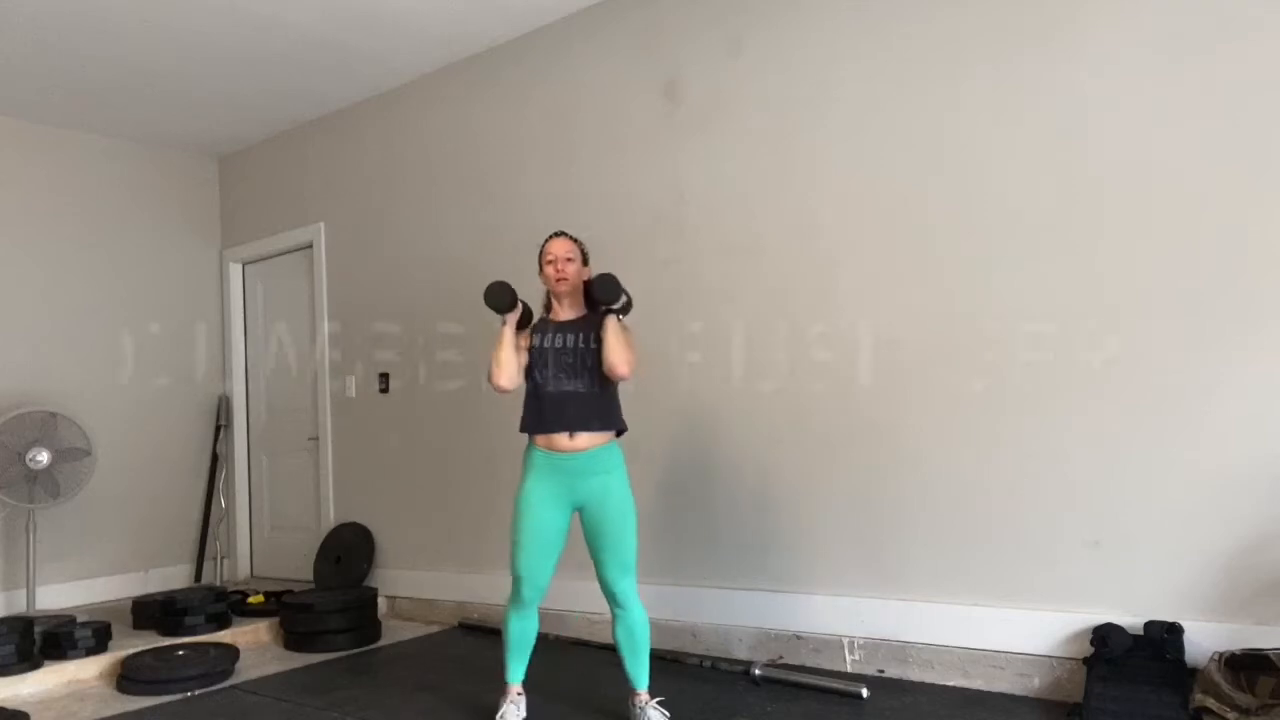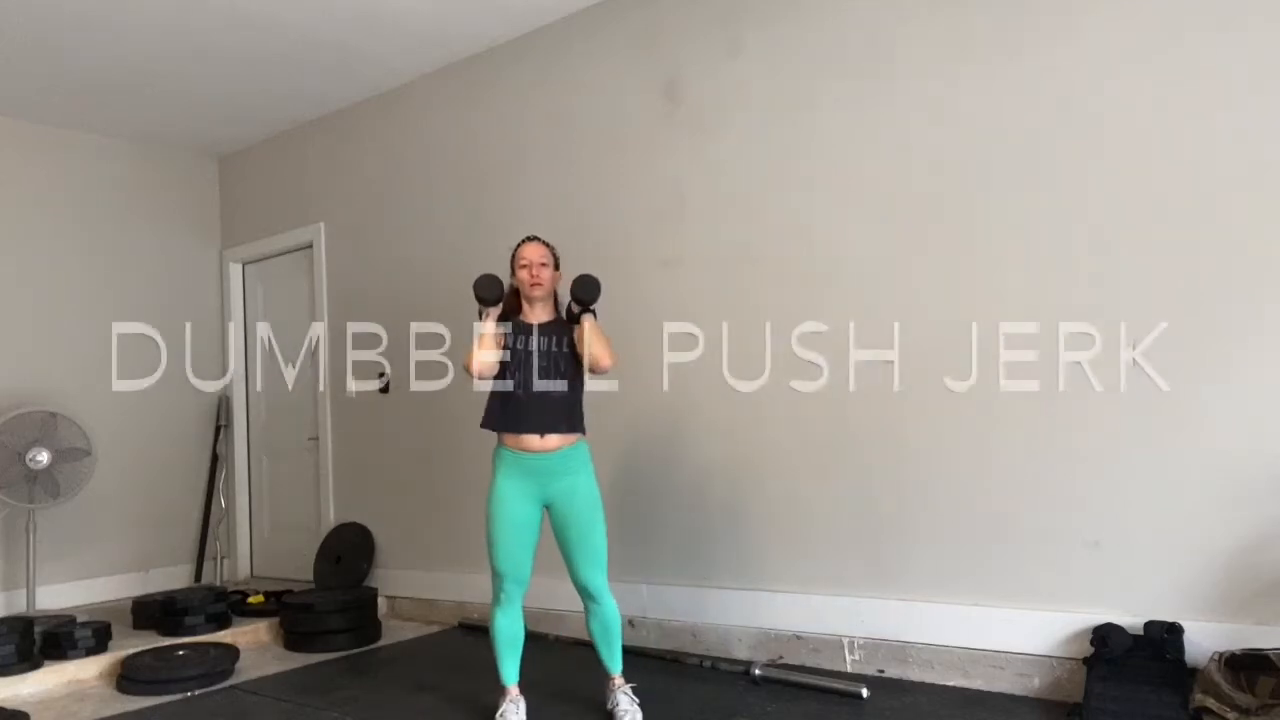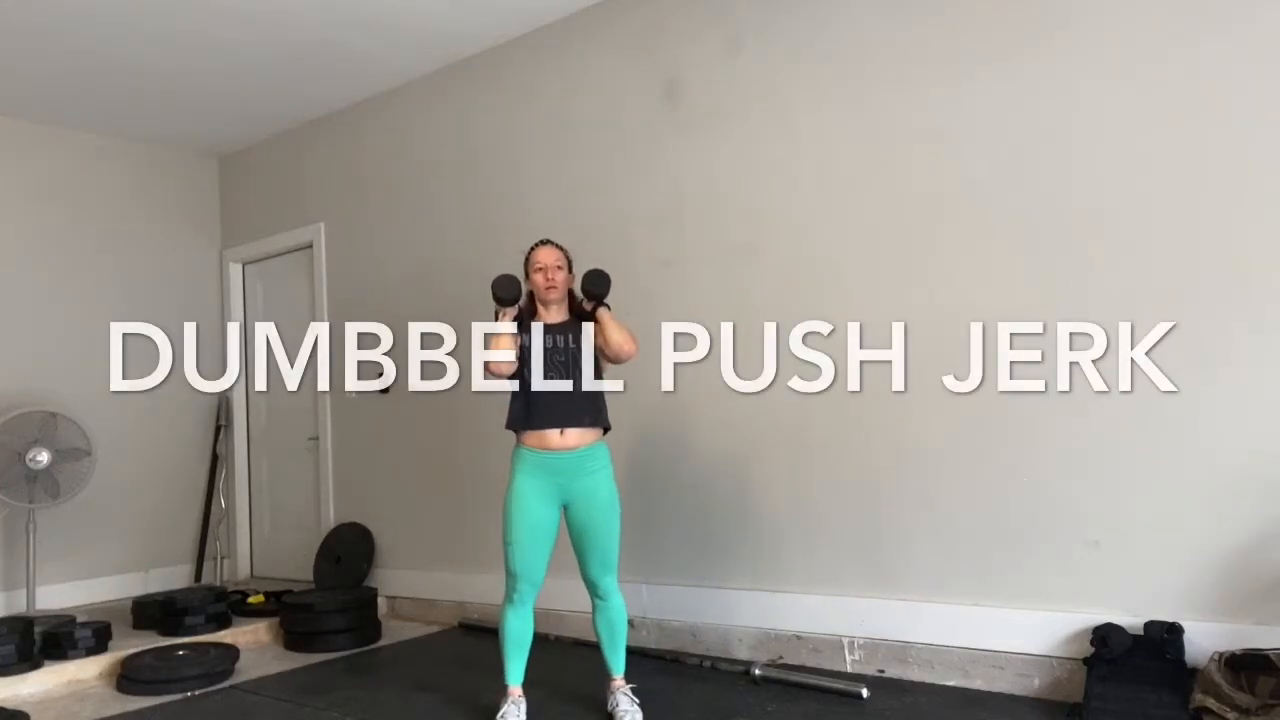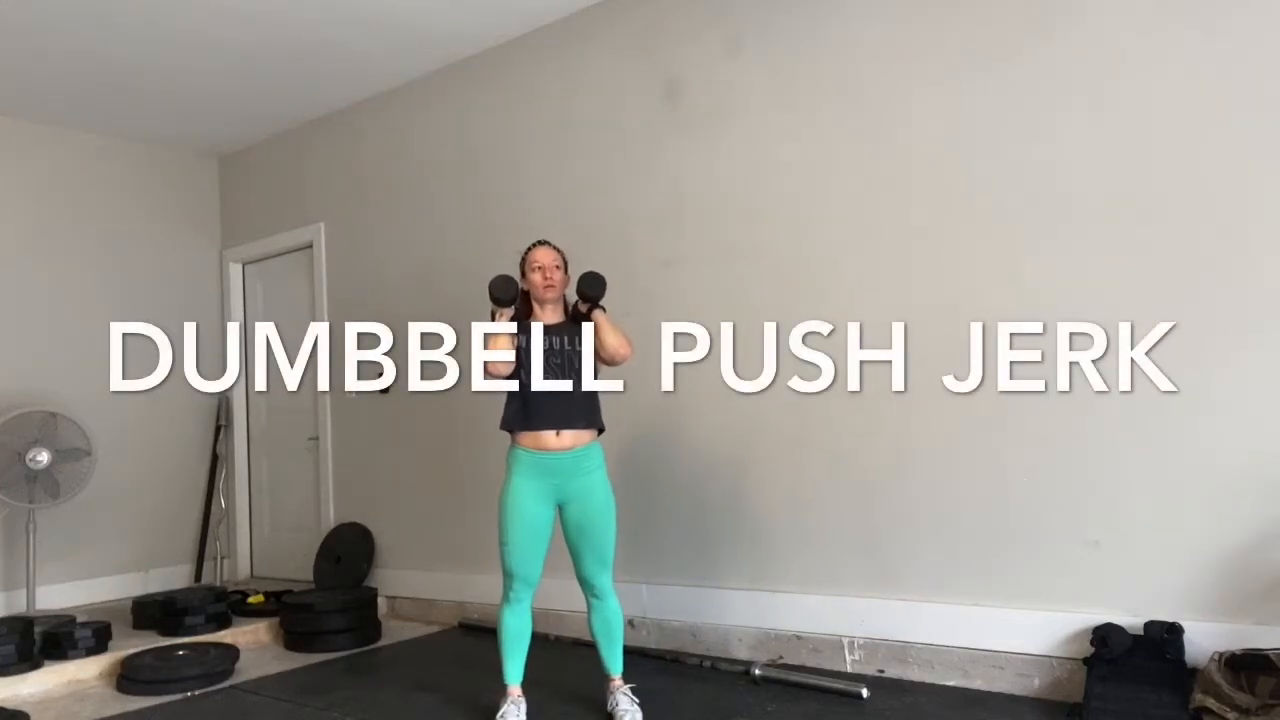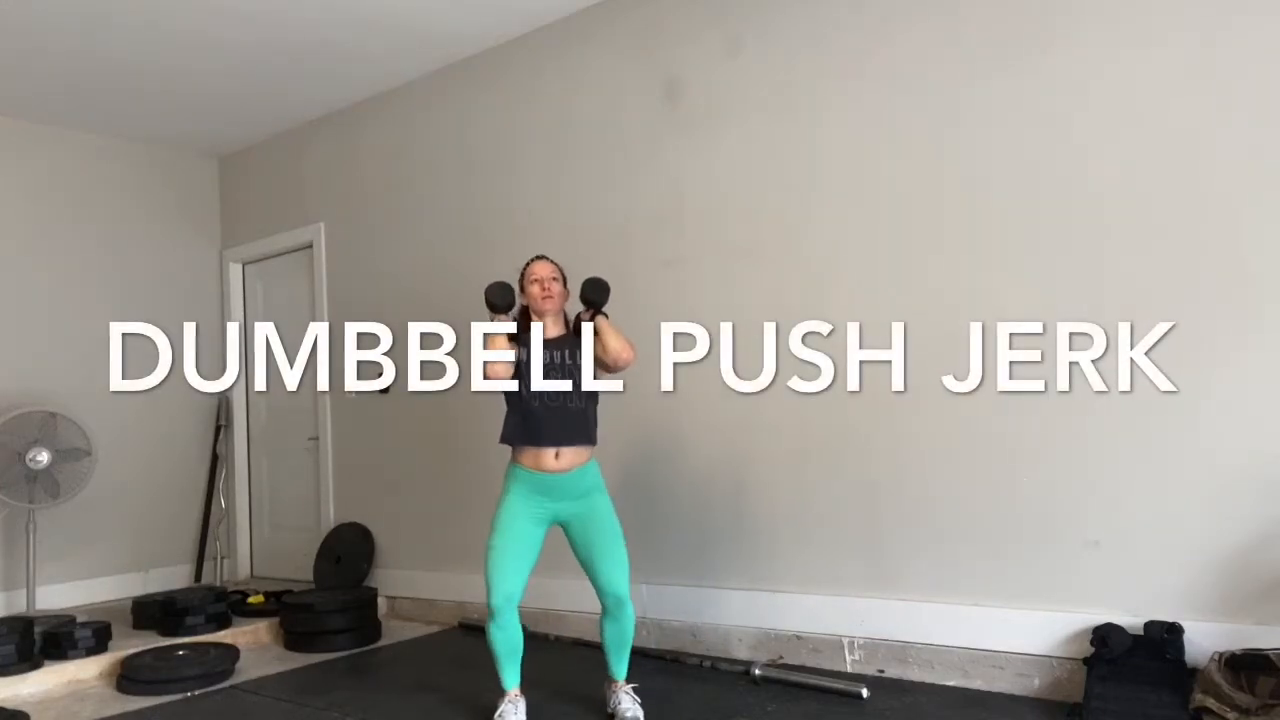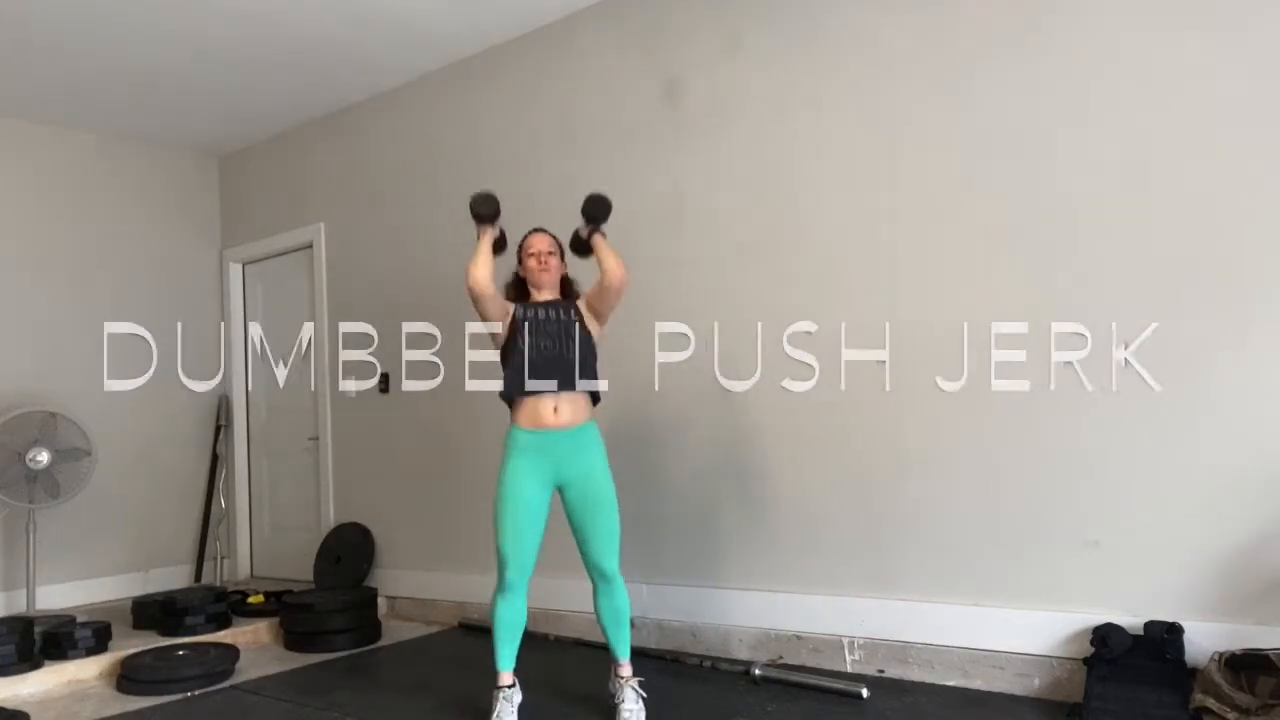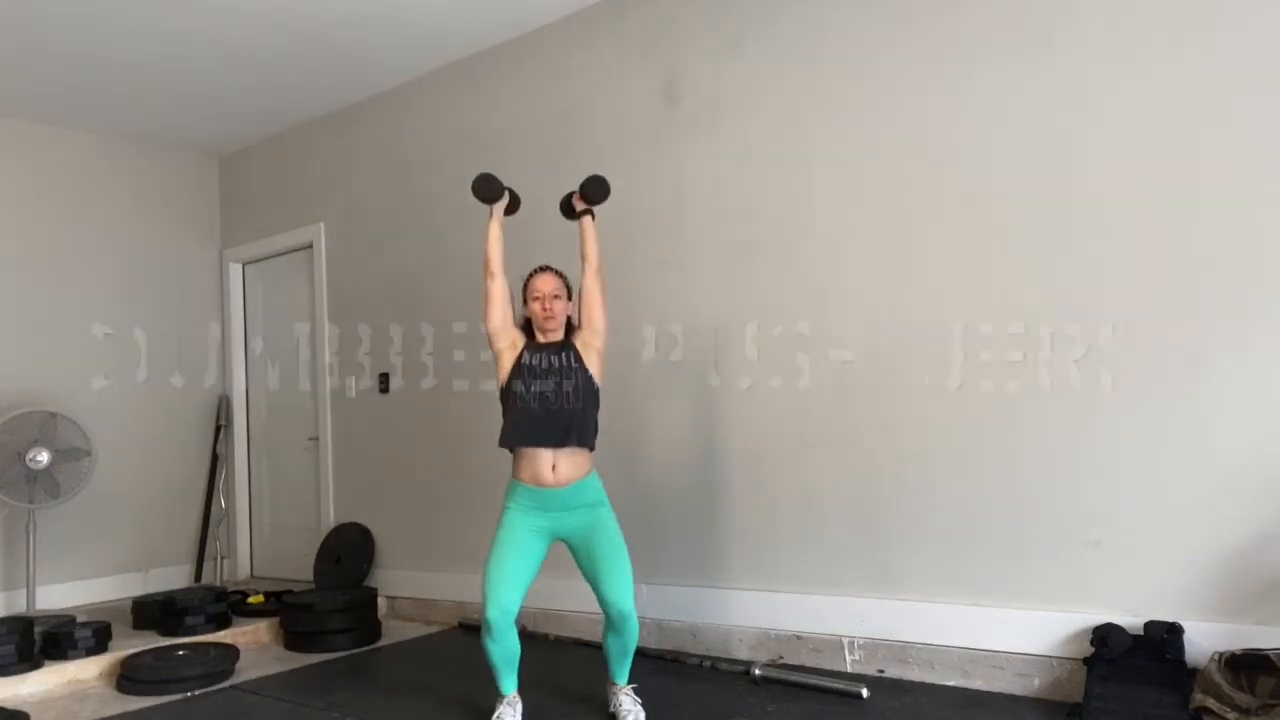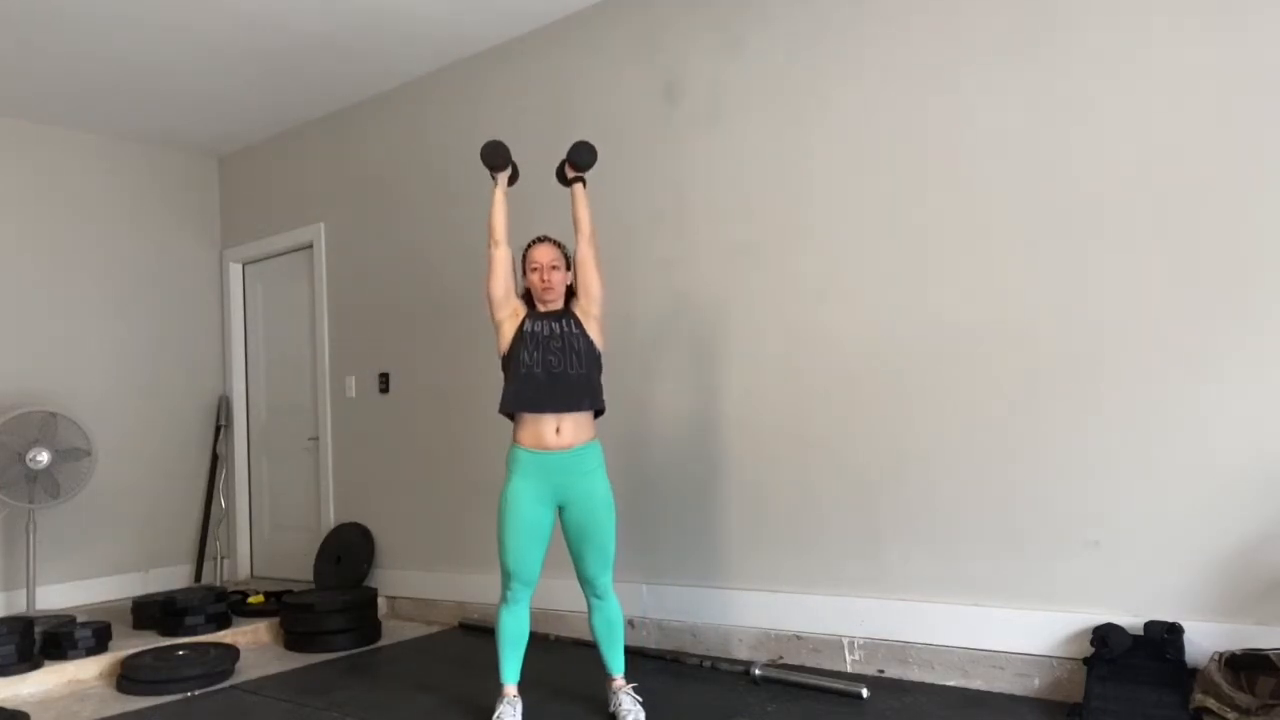
dt=0.5s
person 1, frame 1
left shoulder: (606, 325)
right shoulder: (531, 335)
left elbow: (621, 369)
right elbow: (502, 381)
left wrist: (609, 314)
right wrist: (509, 324)
left hip: (602, 467)
right hip: (543, 471)
left knee: (622, 591)
right knee: (526, 592)
person 1, frame 2
left shoulder: (574, 329)
right shoulder: (503, 331)
left elbow: (602, 362)
right elbow: (480, 368)
left wrist: (584, 313)
right wrist: (489, 315)
left hip: (570, 467)
right hip: (513, 470)
left knee: (593, 584)
right knee: (508, 589)
person 1, frame 3
left shoulder: (589, 329)
right shoulder: (518, 331)
left elbow: (625, 350)
right elbow: (498, 367)
left wrist: (599, 308)
right wrist: (506, 315)
left hip: (590, 466)
right hip: (533, 469)
left knee: (603, 583)
right knee: (521, 587)
person 1, frame 4
left shoulder: (584, 330)
right shoulder: (514, 331)
left elbow: (620, 353)
right elbow: (496, 368)
left wrist: (594, 310)
right wrist: (502, 316)
left hip: (584, 467)
right hip: (528, 469)
left knee: (598, 583)
right knee: (518, 587)
person 1, frame 5
left shoulder: (587, 345)
right shoulder: (514, 346)
left elbow: (624, 357)
right elbow: (494, 373)
left wrist: (598, 317)
right wrist: (500, 326)
left hip: (584, 489)
right hip: (526, 490)
left knee: (618, 593)
right knee: (500, 600)
person 1, frame 6
left shoulder: (585, 309)
right shoulder: (509, 312)
left elbow: (618, 277)
right elbow: (478, 284)
left wrist: (596, 239)
right wrist: (486, 240)
left hip: (582, 449)
right hip: (527, 452)
left knee: (606, 569)
right knee: (512, 575)
left ankle: (623, 677)
person 1, frame 7
left shoulder: (586, 348)
right shoulder: (512, 350)
left elbow: (594, 273)
right elbow: (495, 276)
left wrist: (586, 215)
right wrist: (496, 215)
left hip: (585, 502)
right hip: (526, 505)
left knee: (621, 607)
right knee: (497, 612)
person 1, frame 8
left shoulder: (585, 317)
right shoulder: (512, 320)
left elbow: (586, 241)
right elbow: (498, 246)
left wrist: (576, 184)
right wrist: (501, 185)
left hip: (584, 468)
right hip: (528, 470)
left knee: (598, 586)
right knee: (517, 588)
